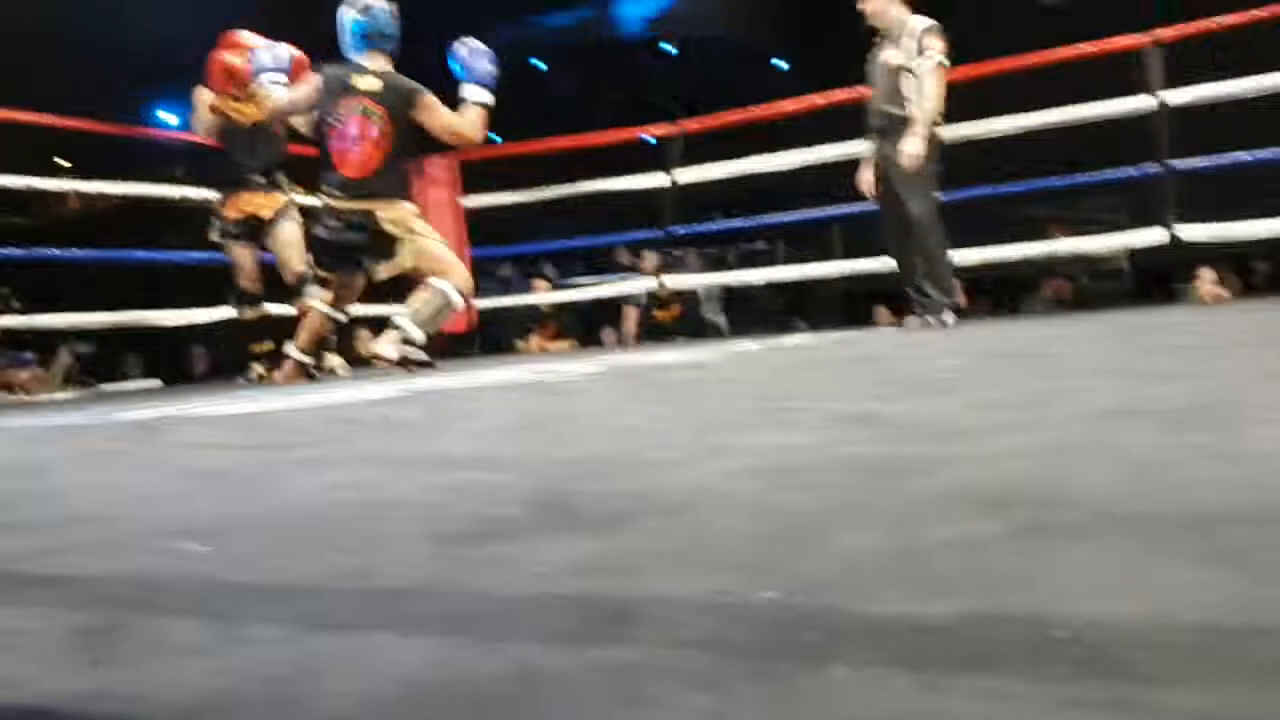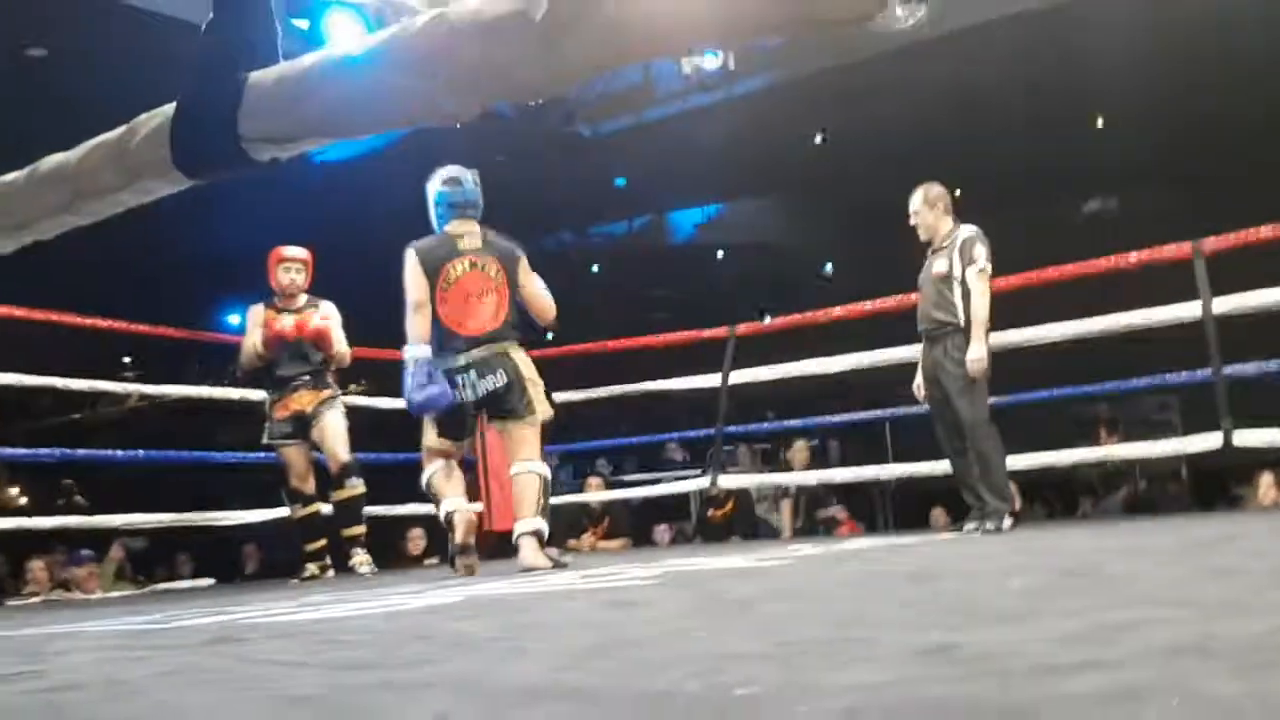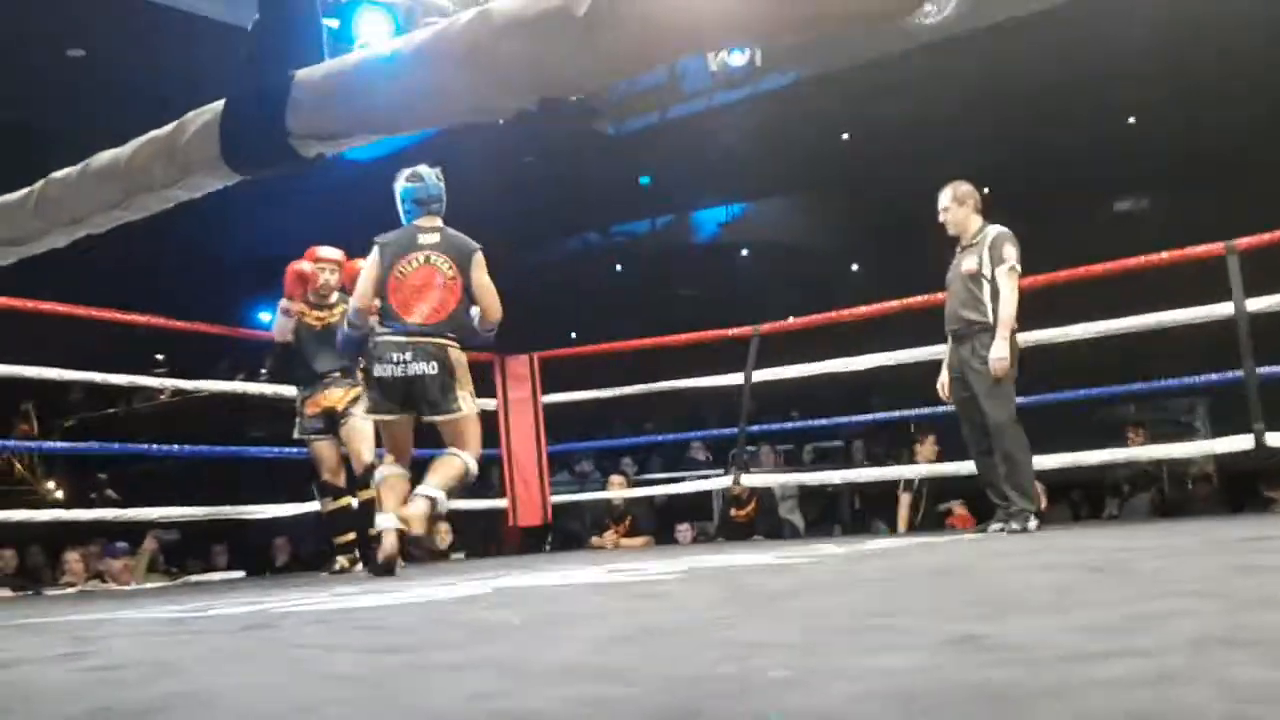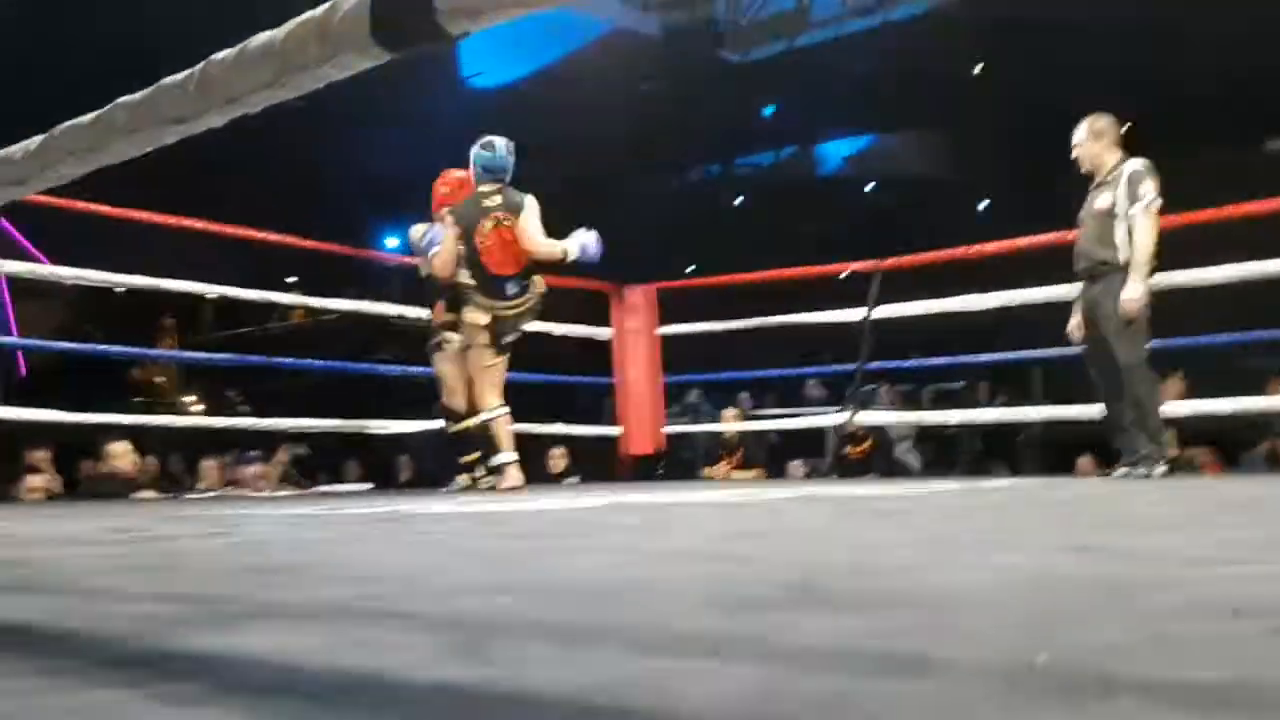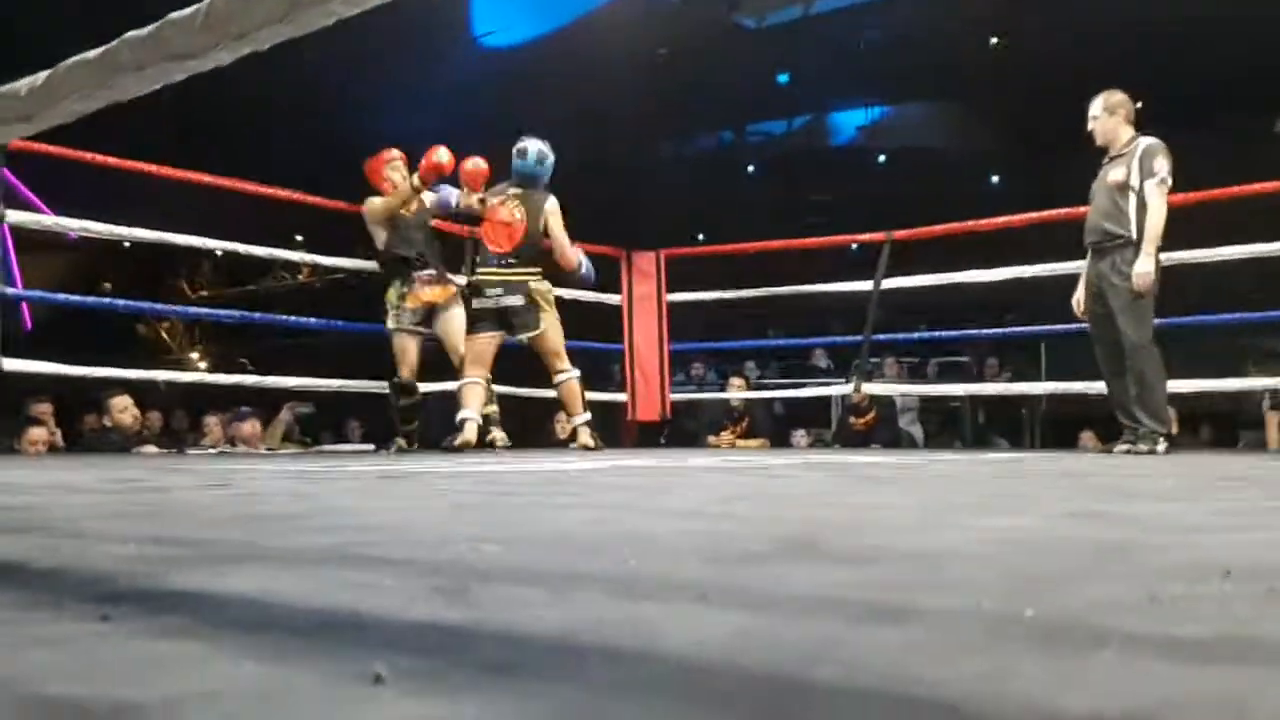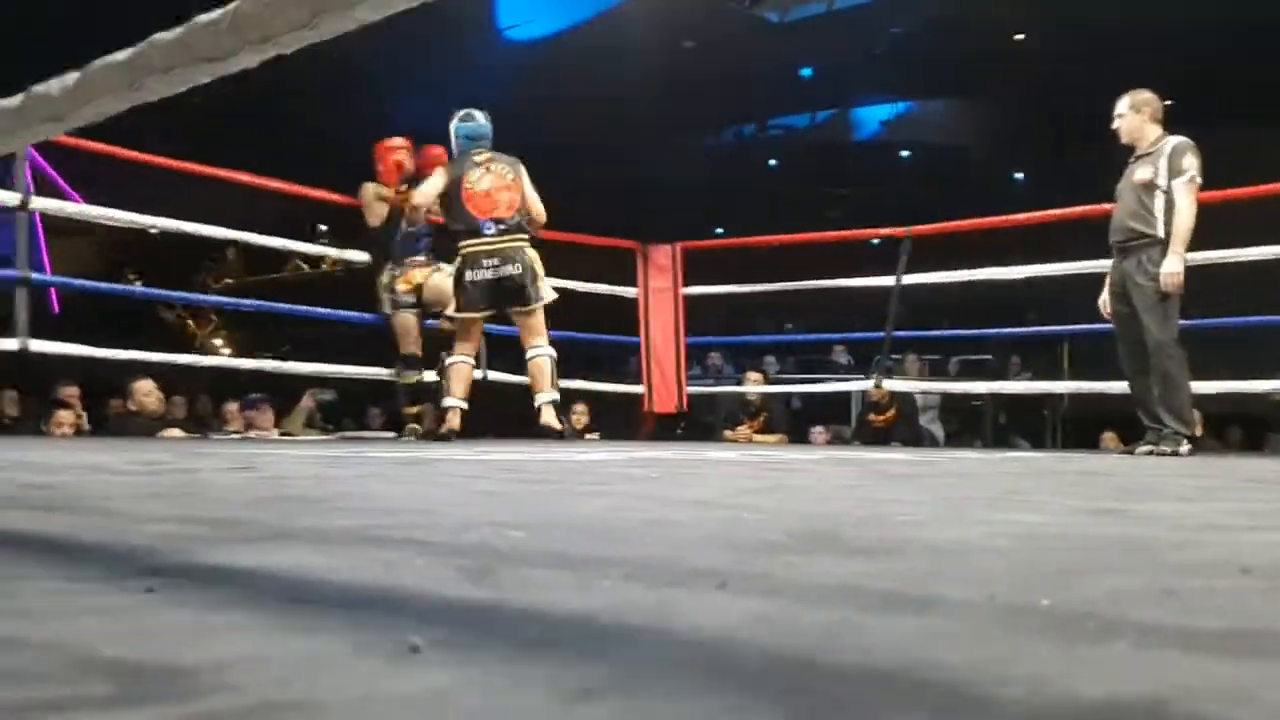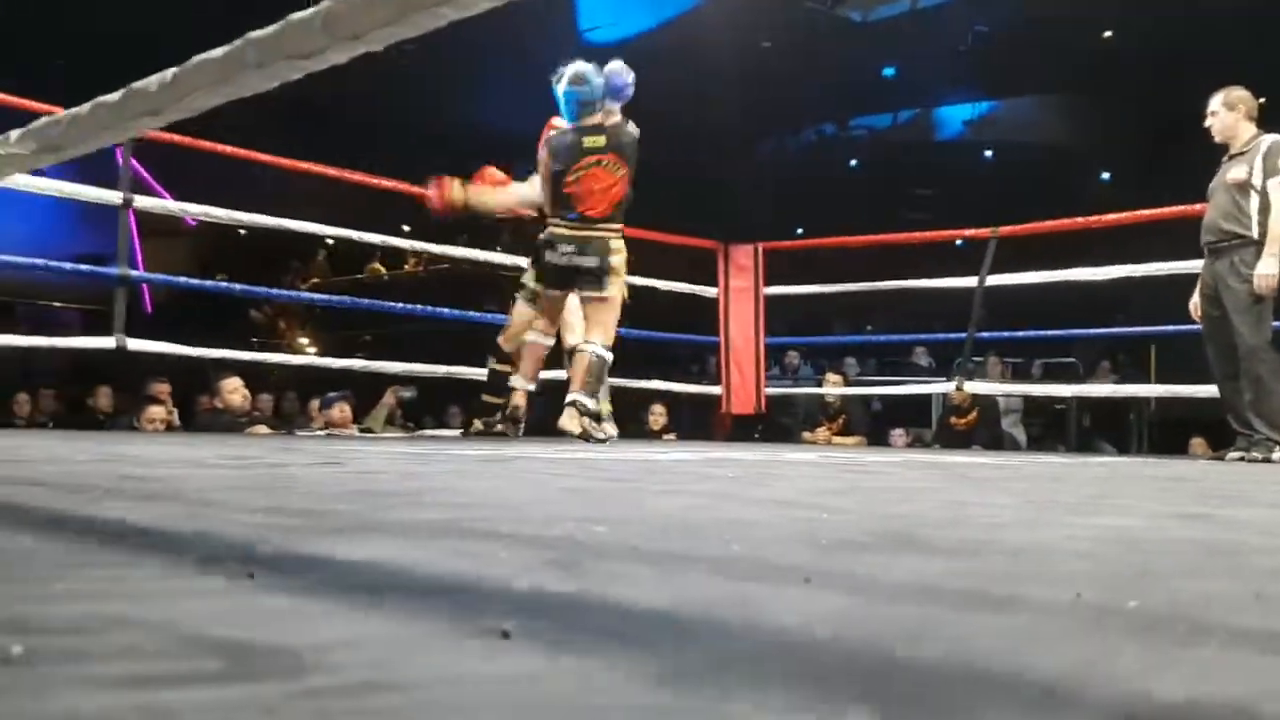
dt=0.5s
person 1, frame 1
left shoulder: (328, 81)
right shoulder: (408, 93)
left elbow: (278, 106)
right elbow: (468, 135)
left wrist: (269, 73)
right wrist: (478, 87)
left hip: (336, 215)
right hip: (383, 215)
left knee: (342, 291)
right knee: (456, 280)
left ankle: (292, 366)
right ankle: (400, 339)
person 1, frame 2
left shoulder: (420, 252)
right shoulder: (508, 253)
left elbow: (417, 310)
right elbow: (545, 315)
left wrist: (418, 364)
right wrist: (542, 290)
left hip: (452, 372)
right hip: (504, 364)
left knee: (438, 459)
right knee: (526, 456)
left ankle: (459, 519)
right ankle: (530, 540)
person 1, frame 3
left shoulder: (386, 245)
right shoulder: (468, 249)
left elbow: (359, 305)
right elbow: (492, 315)
left wrist: (355, 334)
right wrist: (480, 329)
left hip: (388, 356)
right hip: (438, 358)
left knee: (396, 455)
right knee: (464, 449)
left ankle: (389, 534)
right ankle: (419, 507)
person 1, frame 4
left shoulder: (458, 216)
right shoulder: (524, 203)
left elbow: (442, 271)
right elbow: (537, 248)
left wrist: (444, 248)
right wrist: (573, 248)
left hip: (488, 311)
right hip: (525, 301)
left knee: (488, 393)
left ankle: (509, 468)
person 1, frame 5
left shoulder: (491, 196)
right shoulder: (547, 202)
right elbow: (566, 258)
right wrist: (583, 265)
left hip: (485, 289)
right hip: (522, 289)
left knee: (474, 370)
right knee: (559, 363)
left ankle: (468, 426)
right ankle: (583, 431)
person 1, frame 6
left shoulder: (449, 172)
right shoulder: (514, 165)
left elbow: (419, 201)
right elbow: (539, 217)
left hip: (475, 261)
right hip: (518, 256)
left knee: (466, 343)
right knee: (536, 339)
left ankle: (451, 415)
right ankle: (547, 410)
person 1, frame 7
left shoulder: (554, 143)
right shoulder: (629, 137)
left elbow: (539, 194)
left hip: (560, 243)
right hip: (603, 247)
left knee: (544, 320)
right knee: (600, 333)
left ankle: (519, 395)
right ankle: (576, 411)
person 2, frame 1
left shoulder: (922, 31)
right shoulder: (883, 46)
left elbow: (933, 83)
left wrist: (917, 134)
right wrist: (870, 159)
left hip: (910, 141)
right hip: (887, 144)
left knee: (920, 217)
right knee: (895, 226)
left ankle: (941, 303)
right ankle: (923, 302)
person 2, frame 2
left shoulder: (967, 238)
right shoulder: (932, 255)
left elbow: (979, 290)
left wrist: (978, 341)
right wrist: (922, 365)
left hip: (959, 344)
right hip: (934, 349)
left knee: (975, 423)
right knee: (950, 433)
left ankle: (999, 509)
right ankle: (979, 509)
person 2, frame 3
left shoulder: (997, 238)
right shoulder: (960, 253)
left elbow: (1008, 290)
left wrist: (1002, 341)
right wrist: (947, 364)
left hip: (987, 344)
right hip: (962, 349)
left knee: (1002, 423)
right knee: (976, 433)
left ankle: (1024, 509)
right ankle: (1003, 508)
person 2, frame 4
left shoulder: (1136, 172)
right shoulder: (1096, 188)
left elbow: (1145, 226)
left wrist: (1136, 280)
right wrist: (1079, 305)
left hip: (1120, 284)
right hip: (1093, 289)
left knee: (1132, 365)
right knee: (1104, 373)
left ankle: (1151, 455)
right ankle: (1130, 453)
person 2, frame 5
left shoulder: (1148, 150)
right shoulder: (1107, 165)
left elbow: (1157, 203)
left wrist: (1146, 256)
right wrist: (1084, 279)
left hip: (1128, 259)
right hip: (1100, 264)
left knee: (1138, 343)
right knee: (1108, 351)
left ankle: (1154, 432)
right ankle: (1131, 430)
person 2, frame 6
left shoulder: (1176, 148)
right shoulder: (1134, 164)
left elbow: (1185, 203)
left wrist: (1175, 255)
right wrist: (1110, 278)
left hip: (1154, 258)
right hip: (1124, 263)
left knee: (1161, 342)
right knee: (1132, 351)
left ankle: (1177, 433)
right ankle: (1155, 430)
person 2, frame 7
right shoulder: (1227, 164)
right wrist: (1201, 283)
left hip: (1246, 260)
right hip: (1215, 265)
right knee: (1223, 356)
right ankle: (1245, 437)
person 3, frame 1
right shoulder: (208, 95)
right elbow: (203, 131)
left wrist: (300, 83)
right wrist: (219, 93)
left hip: (273, 195)
right hip: (236, 202)
left knee: (297, 270)
right knee: (247, 284)
right ankle: (261, 359)
person 3, frame 2
left shoulder: (323, 308)
right shoulder: (259, 312)
left elbow: (344, 358)
right elbow: (246, 363)
left wrist: (330, 347)
right wrist: (266, 344)
left hip: (321, 394)
right hip: (282, 403)
left knee: (341, 461)
right knee: (299, 481)
left ankle: (356, 549)
right ankle: (318, 559)
person 3, frame 3
left shoulder: (348, 304)
right shoulder: (293, 305)
right elbow: (279, 338)
right wrist: (292, 300)
left hip: (348, 392)
right hip: (312, 400)
left knee: (364, 462)
right knee: (329, 476)
right ankle: (346, 553)
person 3, frame 4
right shoulder: (420, 233)
right elbow: (425, 249)
right wrist: (447, 211)
right hip: (446, 321)
right knee: (454, 398)
right ankle: (469, 466)
person 3, frame 5
left shoulder: (427, 199)
right shoulder: (373, 206)
left elbow: (461, 202)
right elbow: (393, 205)
right wrist: (421, 179)
left hip: (442, 289)
right hip: (406, 296)
left knee: (465, 356)
right knee: (406, 373)
left ankle: (493, 427)
right ankle: (407, 436)
person 3, frame 6
right shoulder: (373, 189)
right elbow: (374, 219)
right wrist: (389, 184)
left hip: (429, 268)
right hip: (397, 274)
left knee: (452, 293)
right knee: (410, 348)
right ankle: (412, 422)
person 3, frame 7
right shoulder: (540, 177)
right elbow: (516, 206)
left knee: (574, 342)
right knee: (508, 343)
left ankle: (604, 417)
right ankle: (488, 417)
